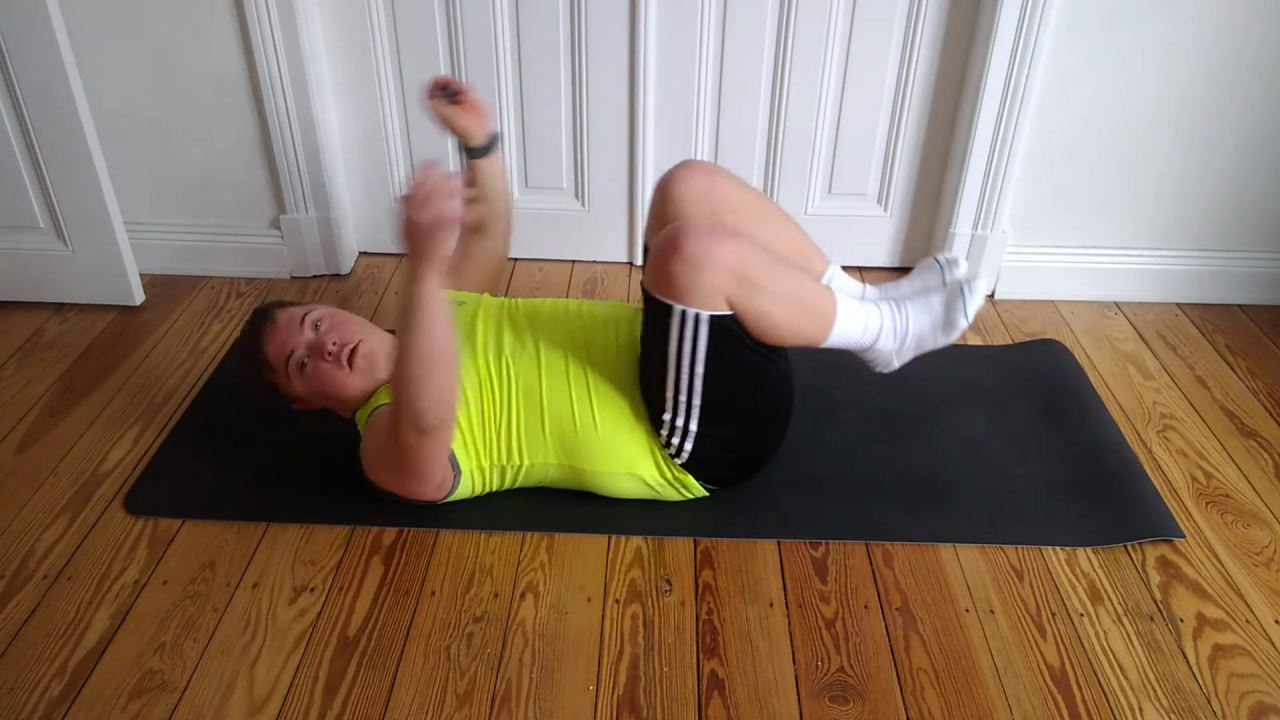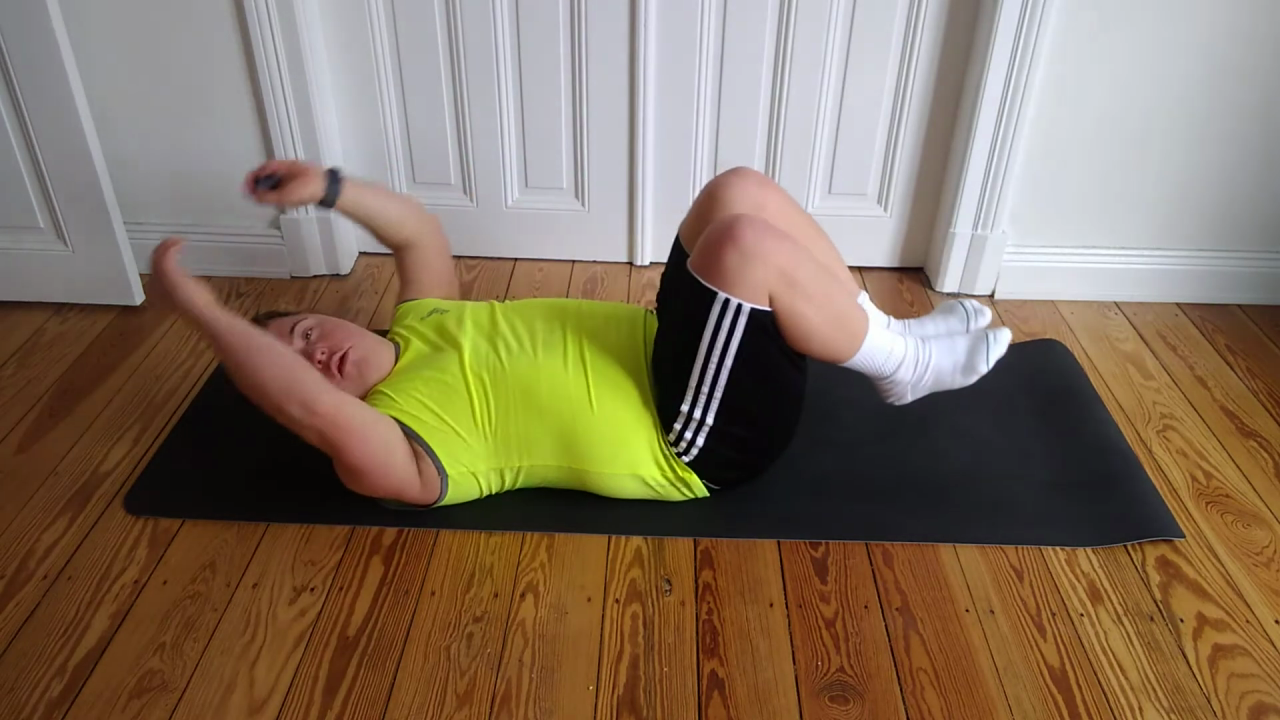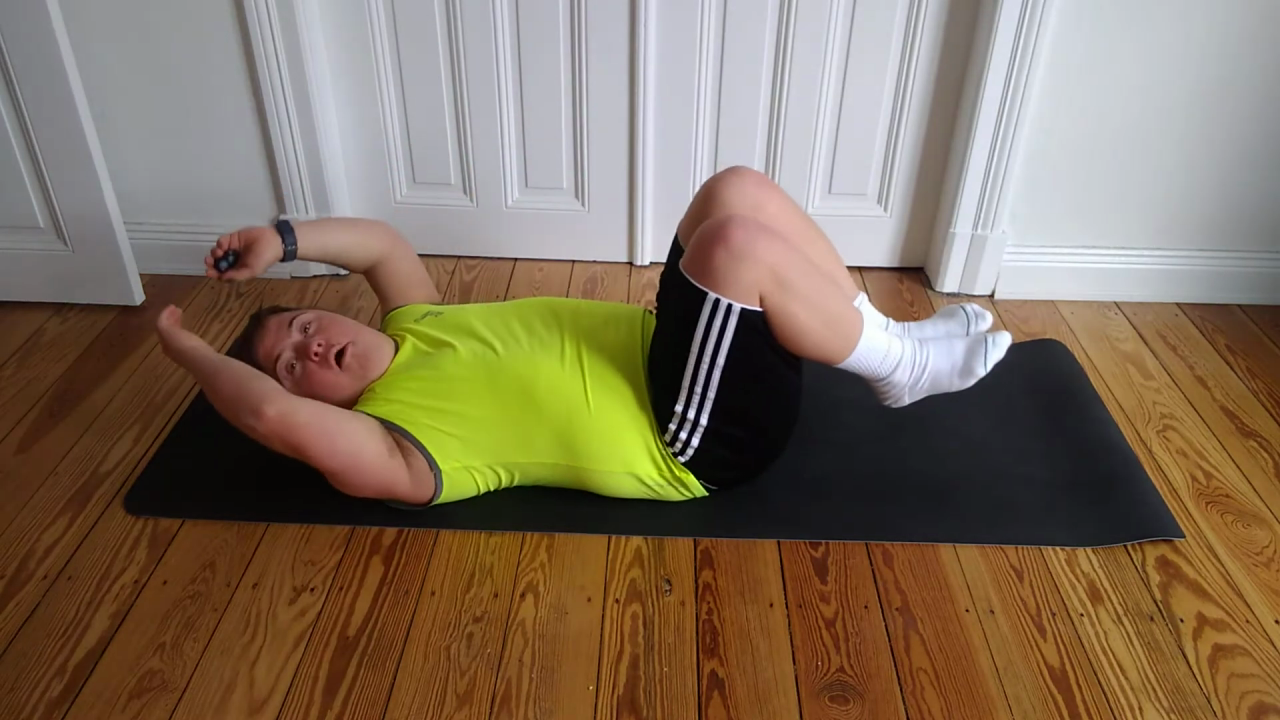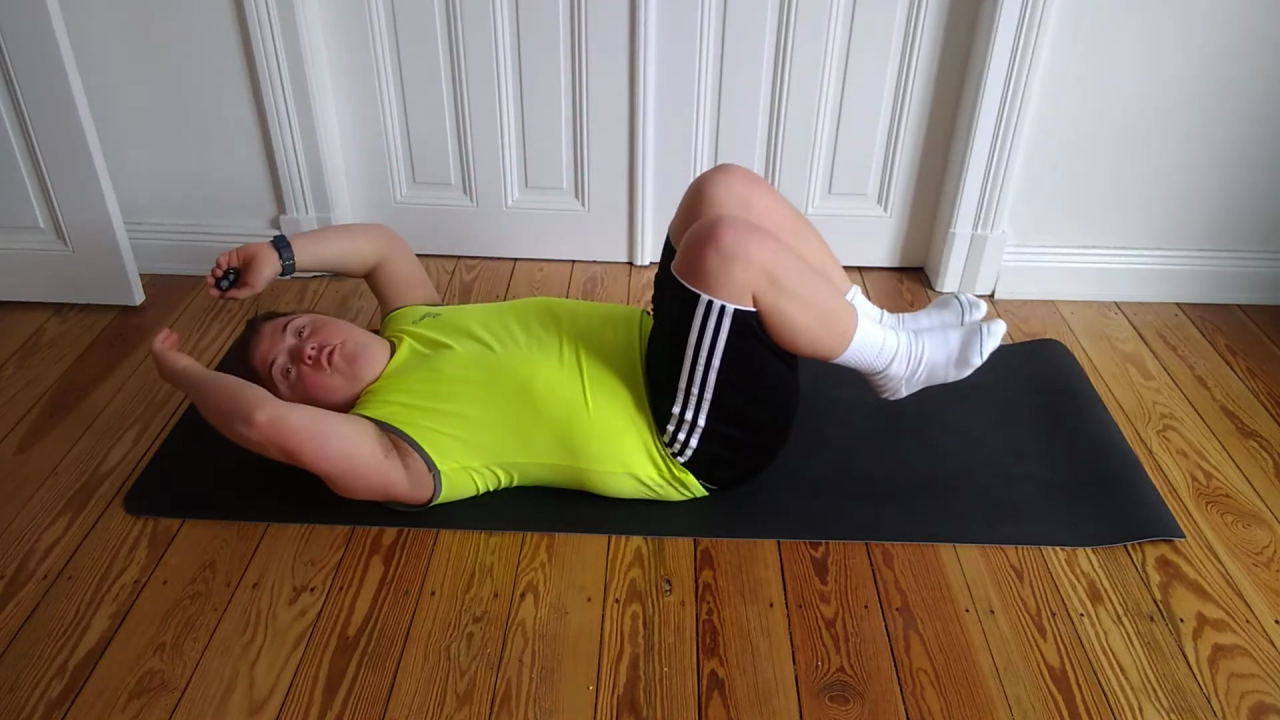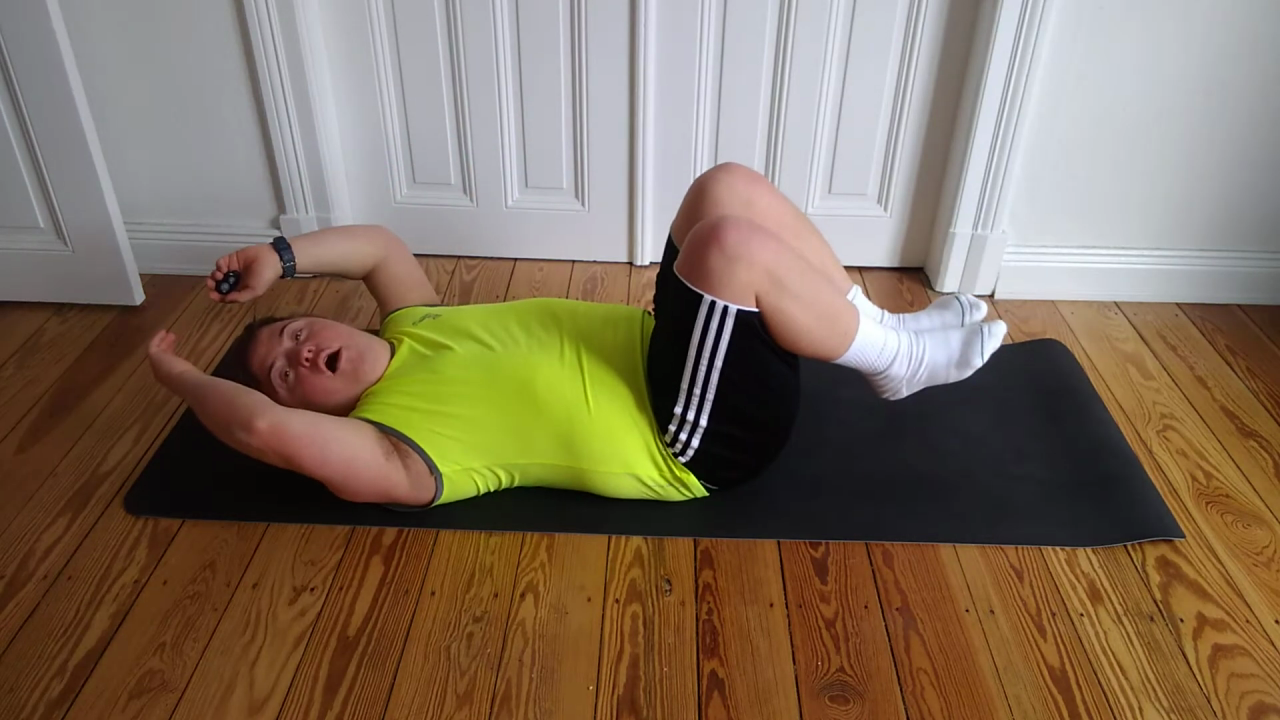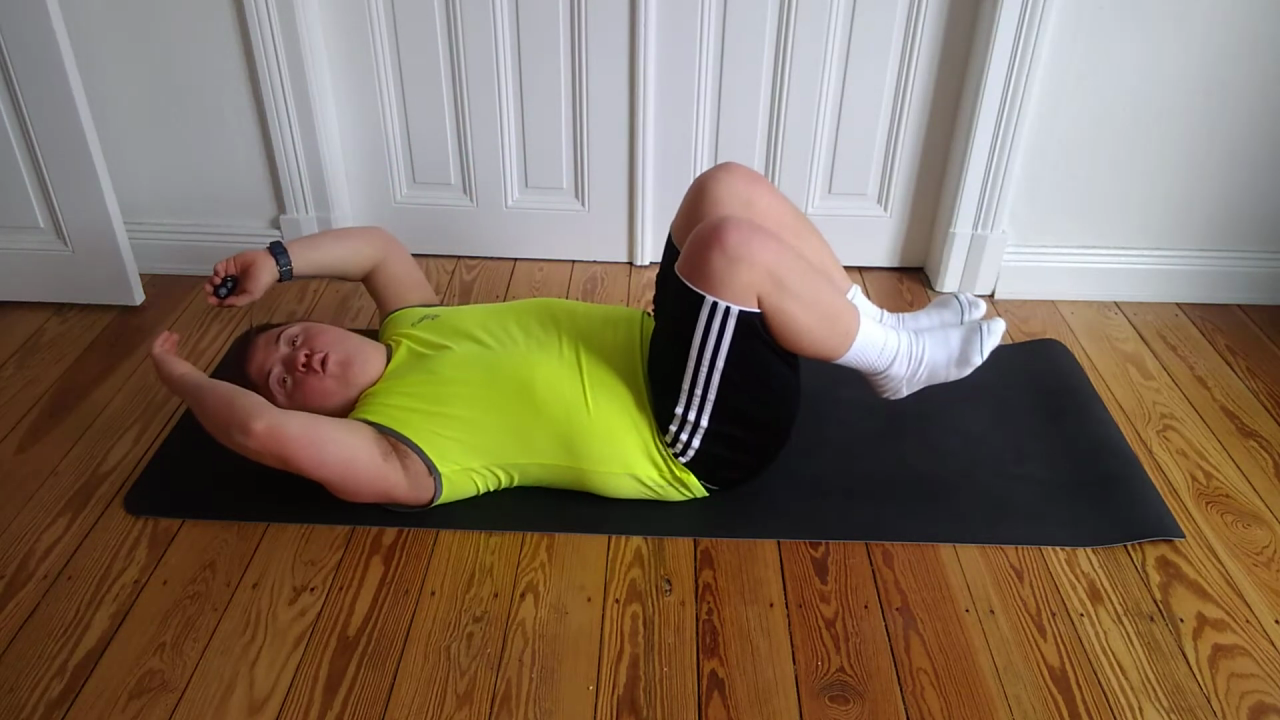
dt=0.3s
person 1, frame 1
left shoulder: (422, 325)
right shoulder: (400, 456)
left elbow: (490, 230)
right elbow: (431, 414)
left wrist: (478, 142)
right wrist: (425, 268)
left hip: (651, 353)
right hip: (693, 444)
left knee: (693, 186)
right knee: (696, 247)
left ankle: (867, 306)
right ankle: (883, 331)
person 1, frame 2
left shoulder: (416, 328)
right shoulder: (380, 445)
left elbow: (420, 230)
right elbow: (308, 402)
left wrist: (324, 187)
right wrist: (196, 304)
left hip: (656, 358)
right hip: (691, 443)
left knee: (741, 191)
right knee: (748, 243)
left ankle: (881, 338)
right ankle: (902, 364)
person 1, frame 3
left shoulder: (412, 329)
right shoulder: (381, 448)
left elbow: (381, 241)
right elbow: (271, 415)
left wrist: (281, 238)
right wrist: (183, 347)
left hip: (660, 351)
right hip: (696, 440)
left knee: (739, 192)
right knee: (742, 244)
left ankle: (886, 343)
right ankle: (902, 368)
person 1, frame 4
left shoulder: (411, 331)
right shoulder: (378, 451)
left elbow: (379, 243)
right elbow: (263, 424)
left wrist: (280, 252)
right wrist: (177, 368)
left hip: (655, 349)
right hip: (691, 440)
left knee: (728, 188)
right knee: (732, 243)
left ankle: (878, 334)
right ankle: (898, 355)
person 1, frame 5
left shoulder: (411, 331)
right shoulder: (379, 450)
left elbow: (380, 245)
right elbow: (263, 430)
left wrist: (280, 255)
right wrist: (176, 374)
left hip: (660, 349)
right hip: (694, 439)
left knee: (729, 189)
right knee: (733, 244)
left ankle: (879, 333)
right ankle: (900, 358)
person 1, frame 6
left shoulder: (410, 332)
right shoulder: (378, 452)
left elbow: (376, 246)
right elbow: (259, 431)
left wrist: (276, 259)
right wrist: (177, 374)
left hip: (655, 348)
right hip: (694, 441)
left knee: (729, 188)
right knee: (736, 245)
left ankle: (877, 333)
right ankle: (900, 356)
